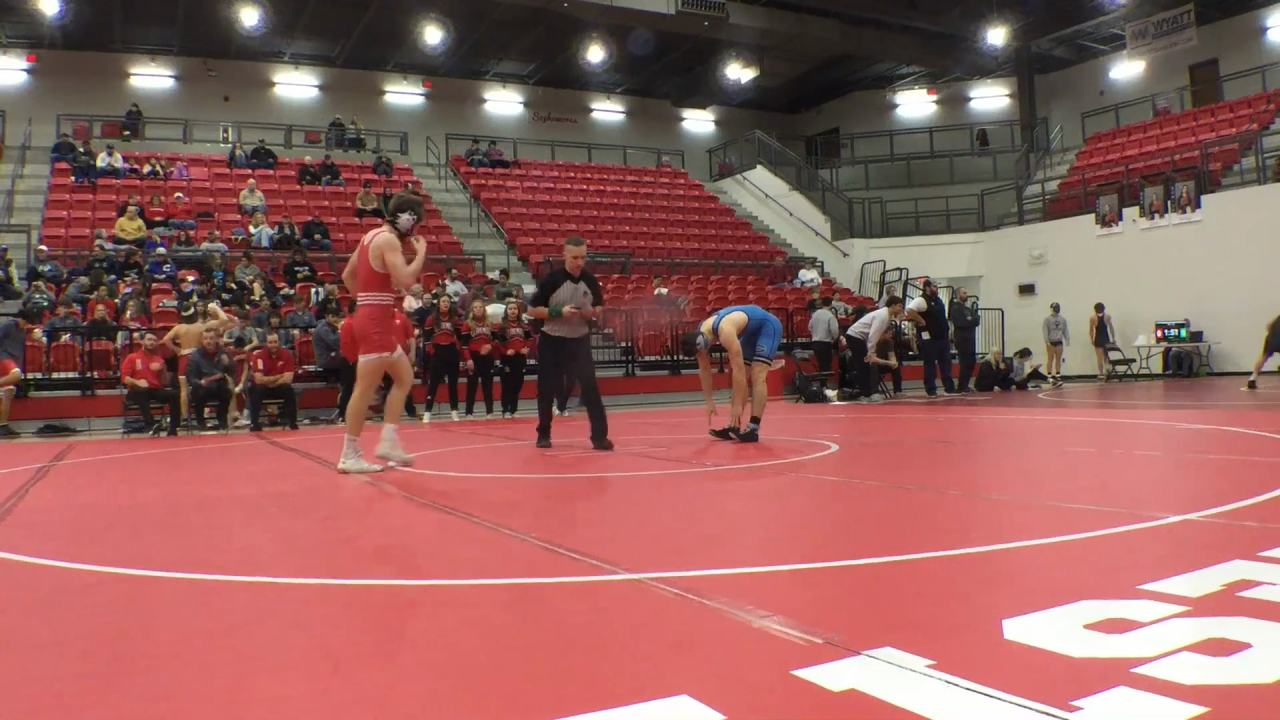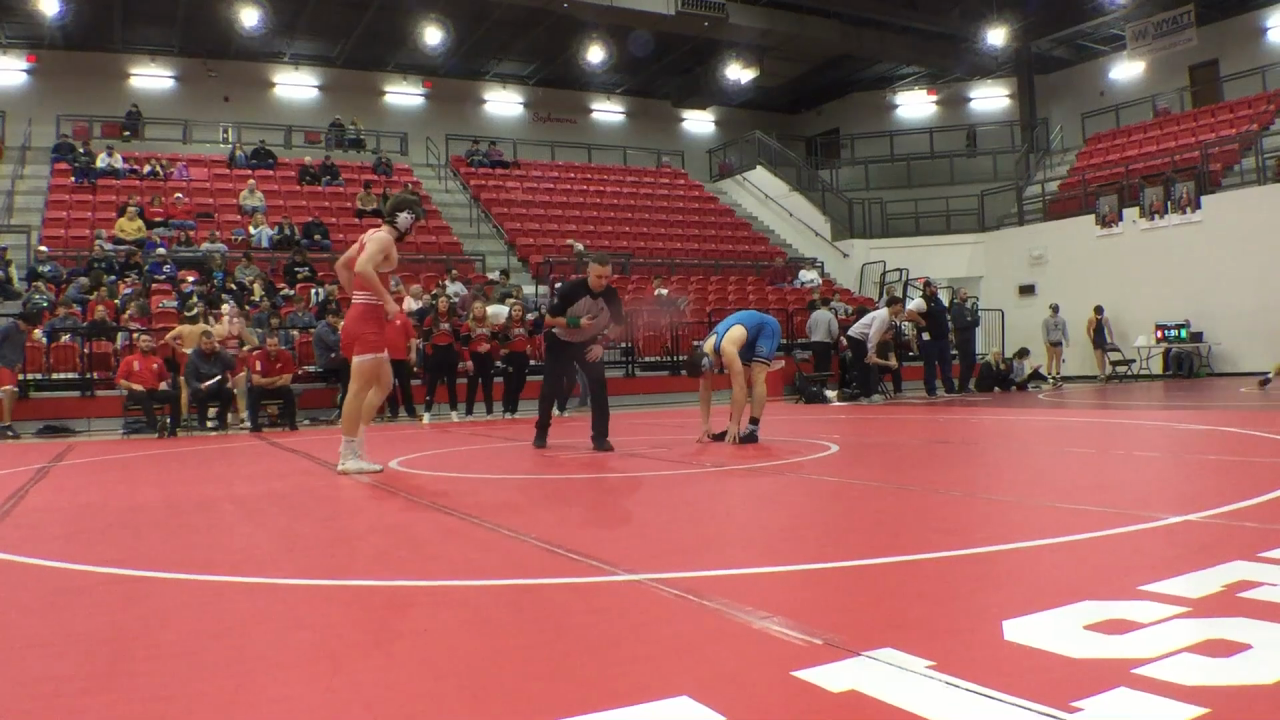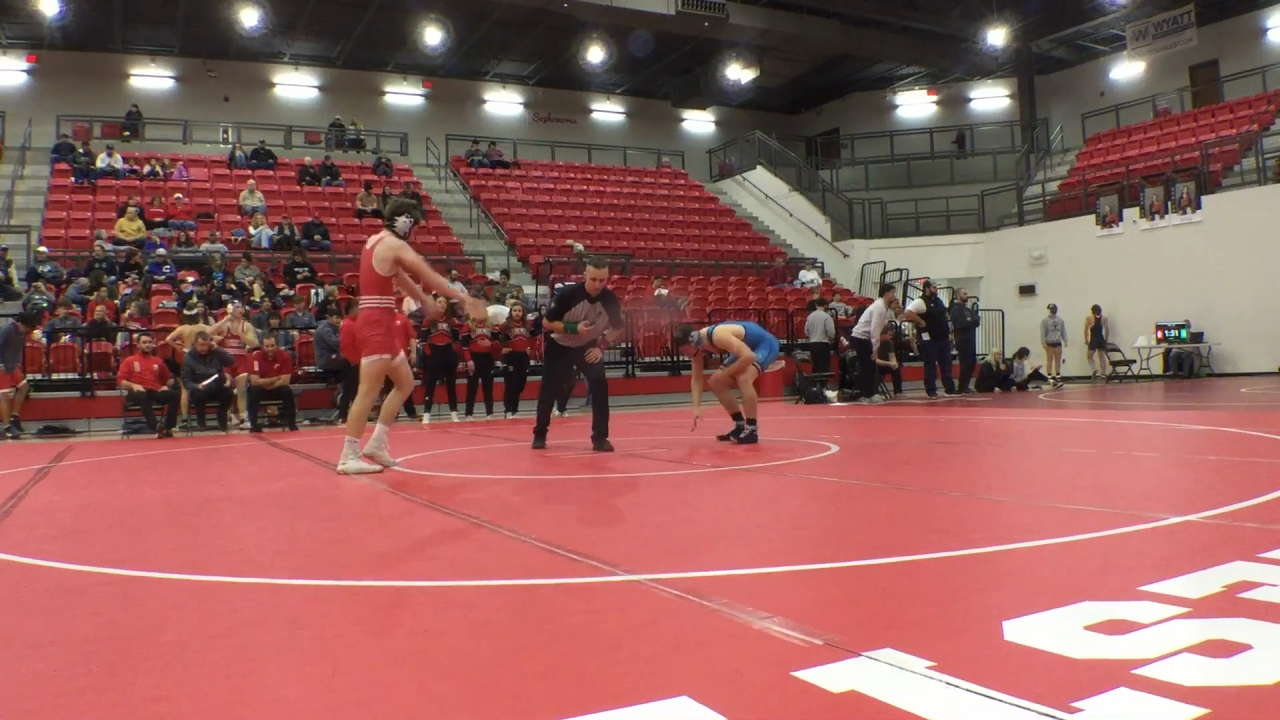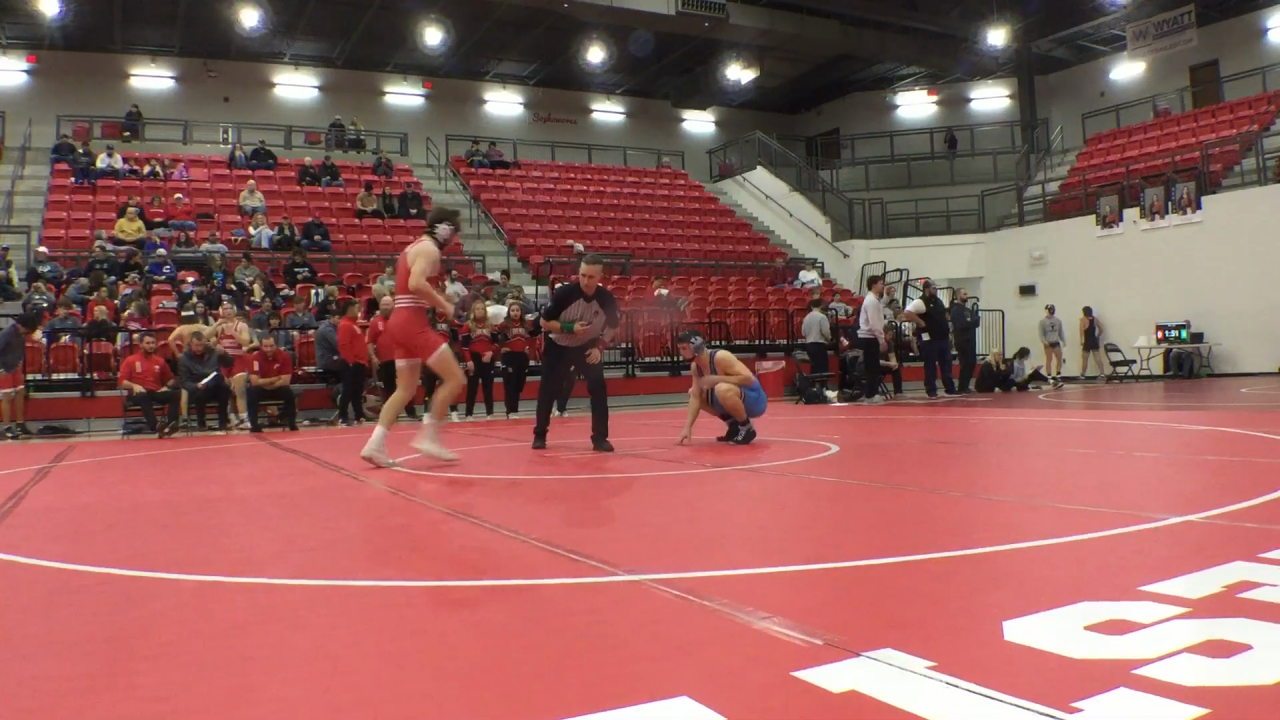
dt=0.3s
person 1, frame 1
left shoulder: (372, 236)
right shoulder: (389, 240)
left elbow: (348, 275)
right elbow: (405, 280)
right wrist: (420, 254)
left hip: (369, 317)
right hip: (376, 320)
left knee: (405, 378)
right knee: (366, 389)
left ankle: (389, 444)
right ankle: (350, 456)
person 1, frame 2
left shoulder: (371, 235)
right shoulder: (384, 238)
left elbow: (341, 266)
right elbow: (362, 269)
right wrist: (387, 299)
left hip: (363, 318)
right hip: (368, 320)
left knee: (384, 384)
right knee: (359, 389)
left ankle: (352, 448)
right ankle: (348, 457)
person 1, frame 3
left shoulder: (375, 242)
right shoulder: (395, 245)
right elbow: (430, 277)
left wrist: (423, 298)
right wrist: (465, 299)
left hip: (375, 321)
right hip: (376, 323)
left knee: (406, 383)
right knee: (368, 392)
left ankle: (376, 445)
right ankle: (348, 457)
person 1, frame 4
left shoulder: (415, 247)
right shoulder: (430, 249)
right elbow: (416, 283)
left wrist: (434, 300)
right wrist: (443, 303)
left hip: (400, 321)
right hip: (413, 322)
left knee: (406, 390)
right knee: (455, 378)
left ankle: (376, 446)
right ankle: (428, 438)
person 2, frame 1
left shoulder: (590, 280)
right shoulder: (551, 279)
left elbow: (600, 307)
right elbow: (532, 310)
left wrist: (592, 312)
right wrist: (559, 312)
left hip: (579, 340)
right hip: (552, 341)
left knee: (589, 385)
right knee: (547, 388)
left ankle: (599, 435)
right ankle: (544, 434)
person 2, frame 2
left shoulder: (611, 295)
right shoulder: (570, 289)
left elbow: (617, 323)
right elbow: (549, 319)
left wrist: (601, 344)
right wrist: (577, 323)
left hip: (588, 345)
right hip: (560, 342)
left knee: (599, 385)
right knee: (551, 388)
left ankle: (600, 437)
right ankle: (541, 431)
person 2, frame 3
left shoulder: (610, 299)
right shoulder: (568, 294)
left elbow: (617, 327)
right elbow: (547, 322)
left wrist: (600, 347)
right wrist: (574, 328)
left hip: (588, 347)
right hip: (559, 346)
left knee: (599, 386)
right knee: (549, 390)
left ankle: (600, 438)
right ankle: (539, 434)
person 2, frame 4
left shoulder: (606, 298)
right shoulder: (564, 293)
left elbow: (613, 326)
right elbow: (544, 322)
left wrist: (599, 347)
right wrist: (570, 328)
left hip: (587, 347)
right hip: (558, 347)
left knee: (598, 387)
right knee: (549, 390)
left ankle: (600, 438)
right ankle: (540, 435)
